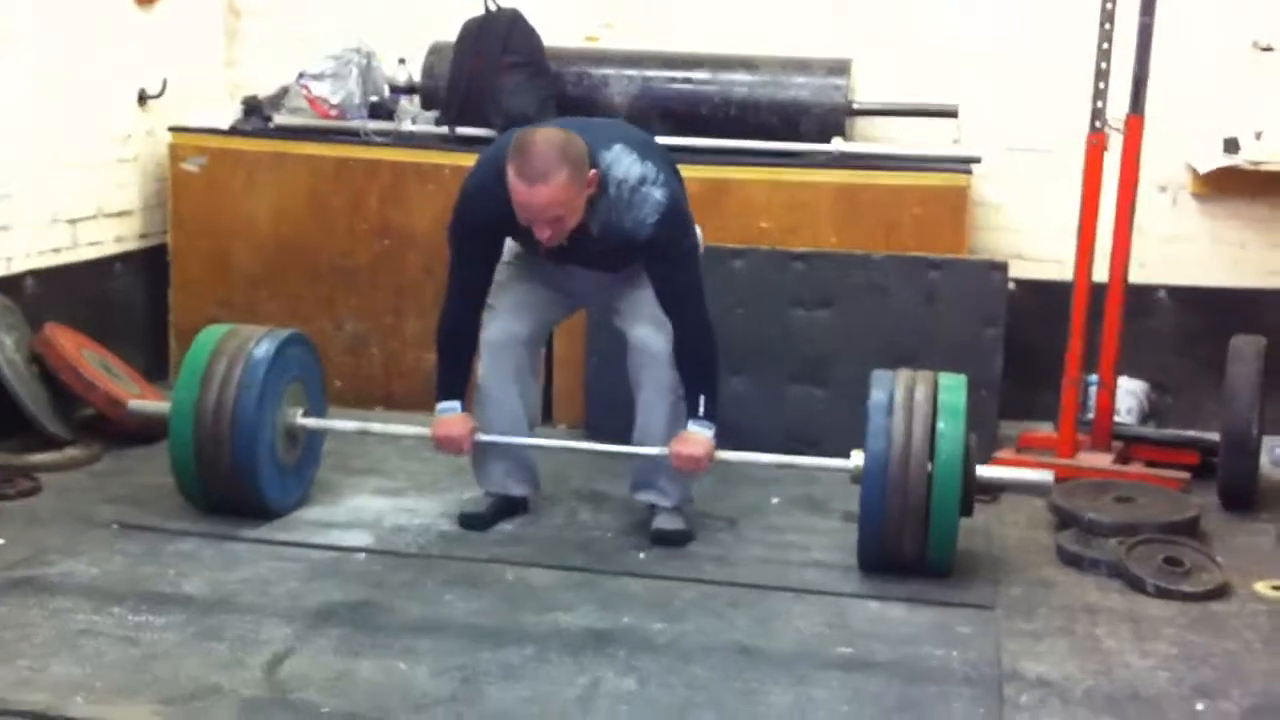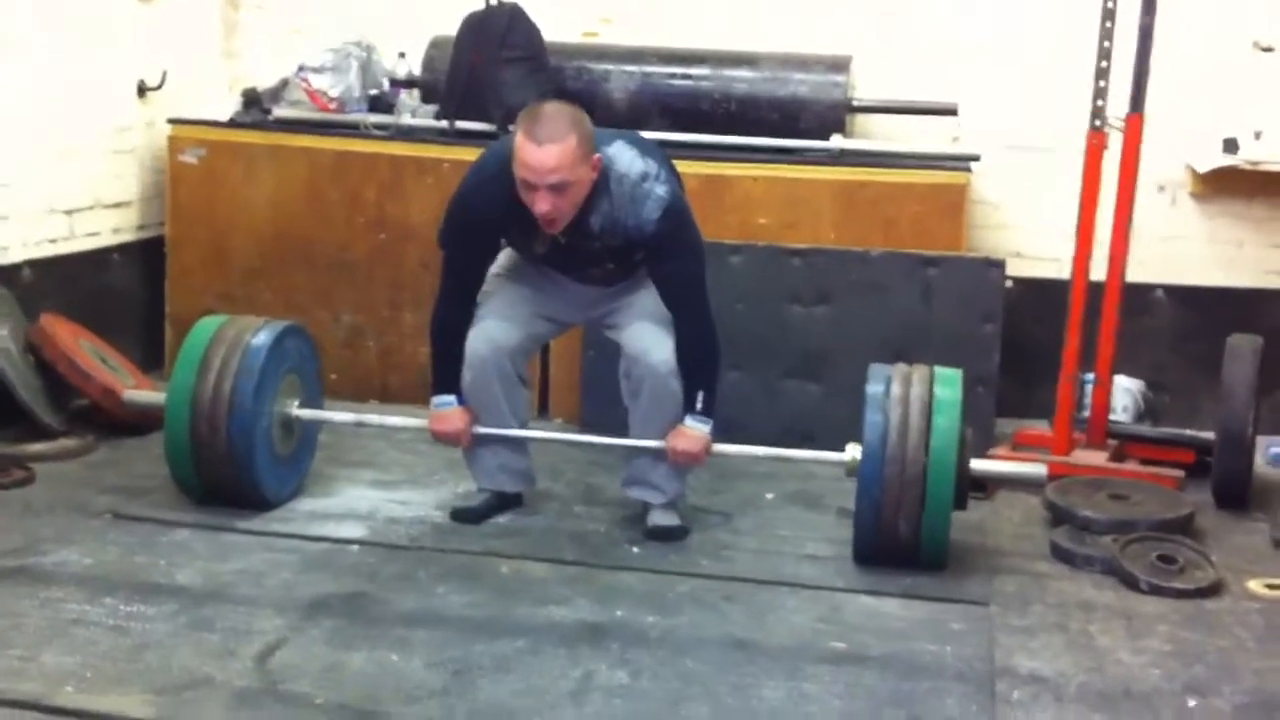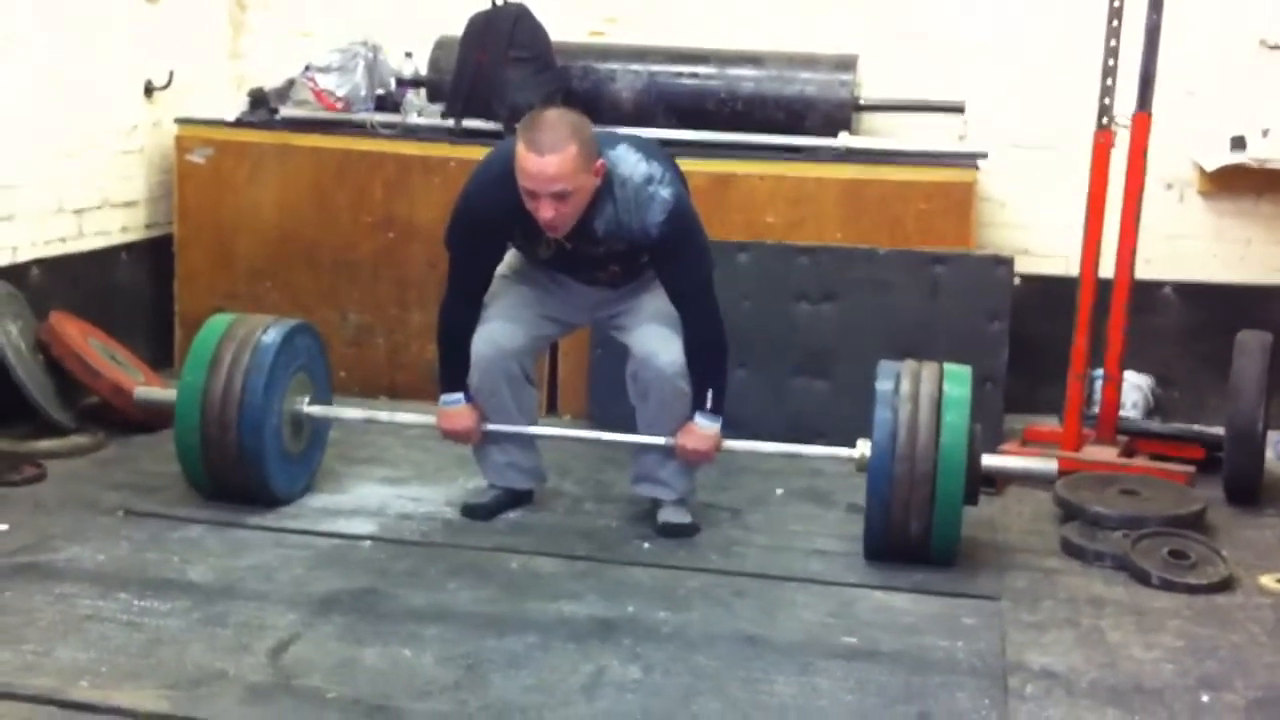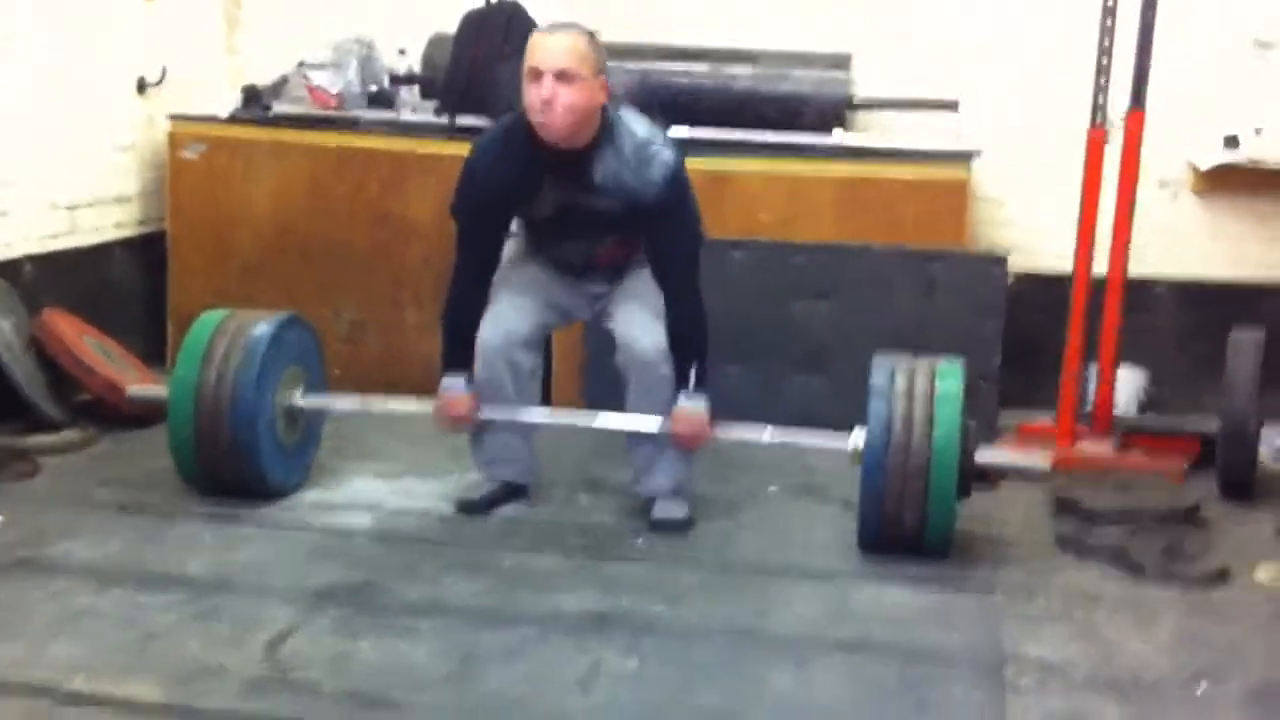
dt=1s
person 1, frame 1
left shoulder: (649, 196)
right shoulder: (487, 185)
left elbow: (688, 312)
right elbow: (464, 296)
left wrist: (700, 423)
right wrist: (450, 403)
left hip: (639, 265)
left knee: (659, 345)
right knee: (501, 337)
left ankle: (664, 497)
right ankle: (505, 486)
person 1, frame 2
left shoulder: (649, 193)
right shoulder: (487, 183)
left elbow: (692, 308)
right elbow: (456, 292)
left wrist: (697, 418)
right wrist: (446, 396)
left hip: (636, 279)
right hip: (537, 272)
left knee: (659, 359)
right knee: (484, 348)
left ankle: (658, 496)
right ankle: (501, 483)
person 1, frame 3
left shoulder: (653, 195)
right shoulder: (491, 186)
left elbow: (699, 308)
right elbow: (463, 294)
left wrist: (707, 416)
right wrist: (454, 395)
left hip: (643, 280)
right hip: (544, 275)
left knee: (666, 363)
right knee: (491, 351)
left ankle: (667, 492)
right ankle: (510, 479)
person 1, frame 4
left shoulder: (649, 160)
right shoulder: (497, 154)
left elbow: (682, 283)
right elbow: (472, 268)
left wrist: (691, 395)
right wrist: (456, 379)
left hip: (637, 269)
right hip: (543, 261)
left knee: (648, 348)
right knee: (497, 339)
left ankle: (663, 488)
right ankle: (506, 474)
